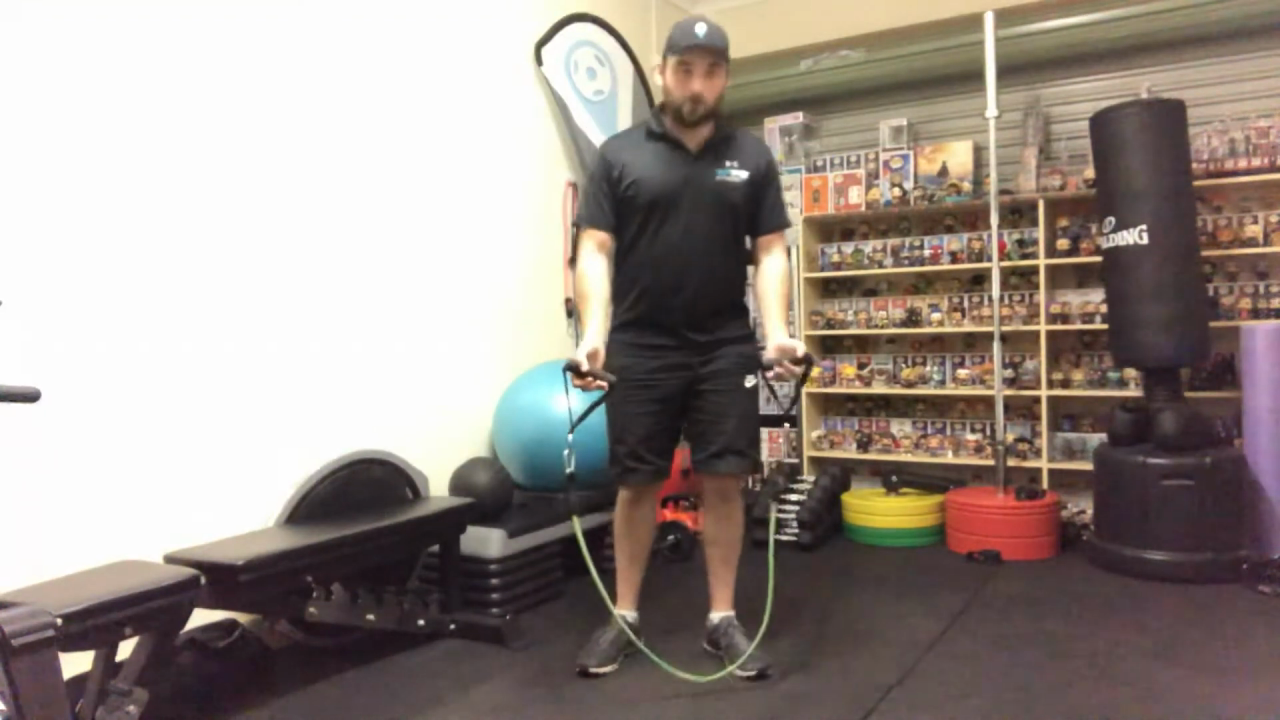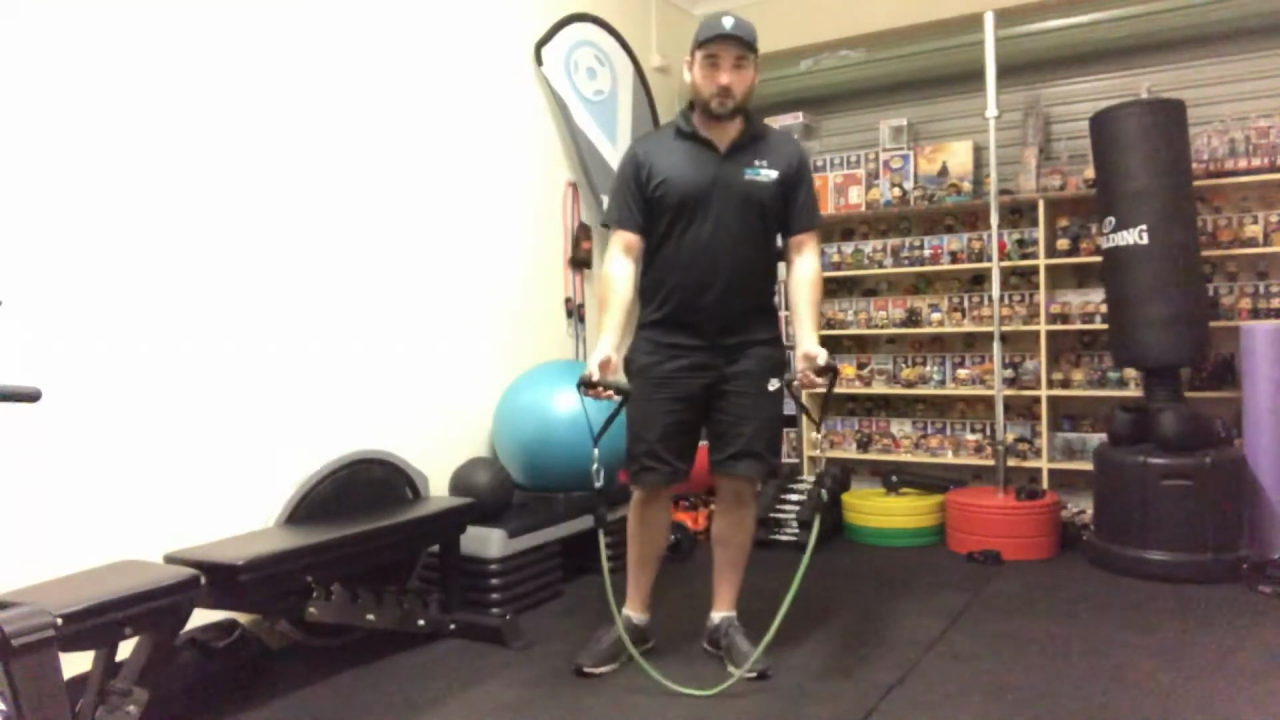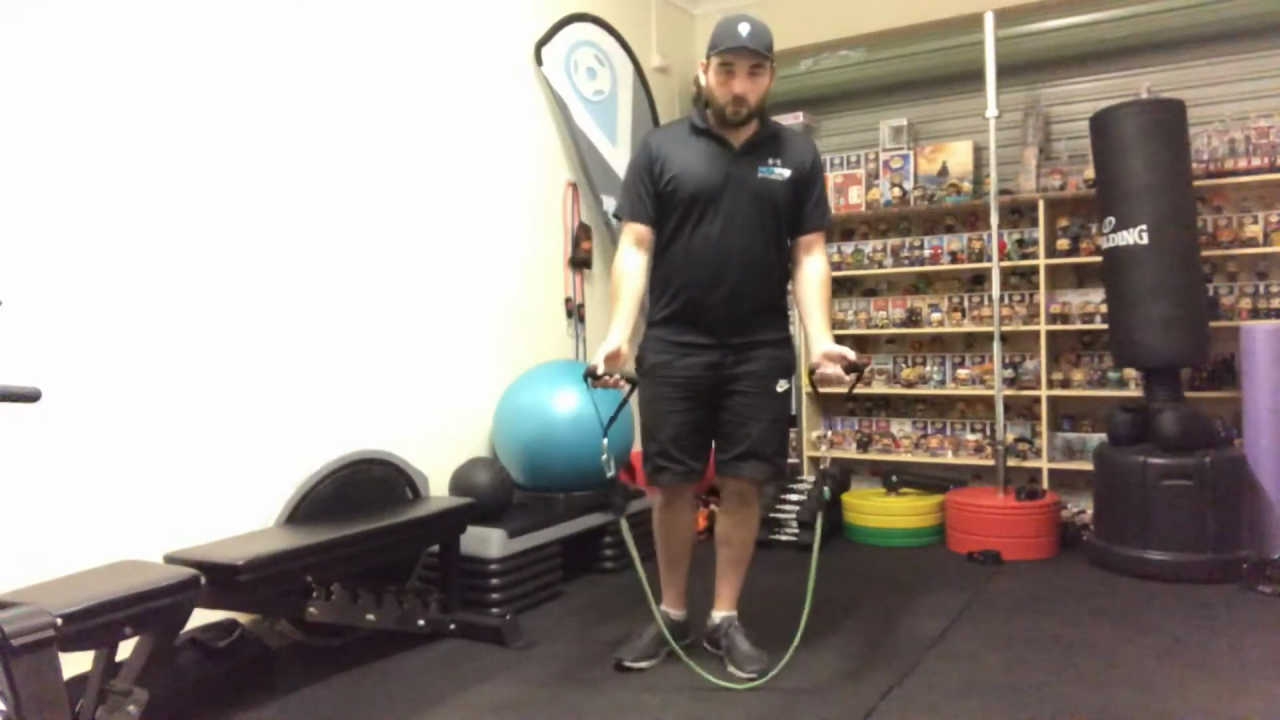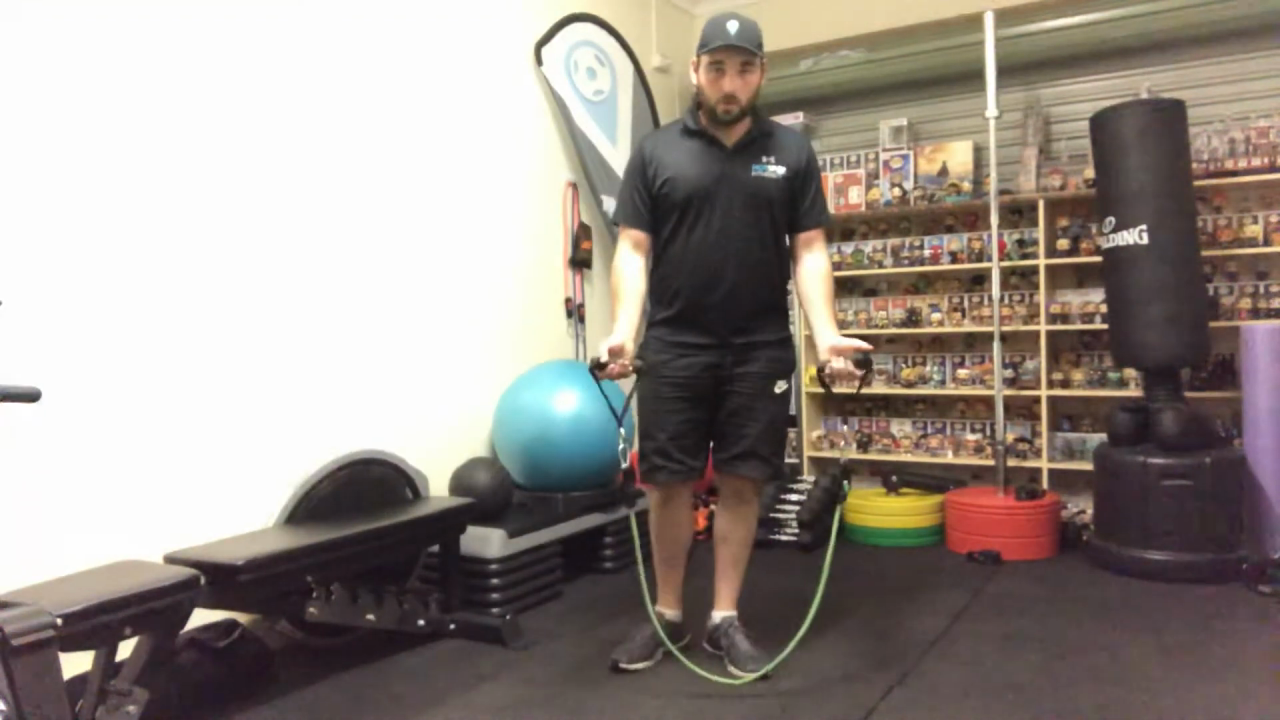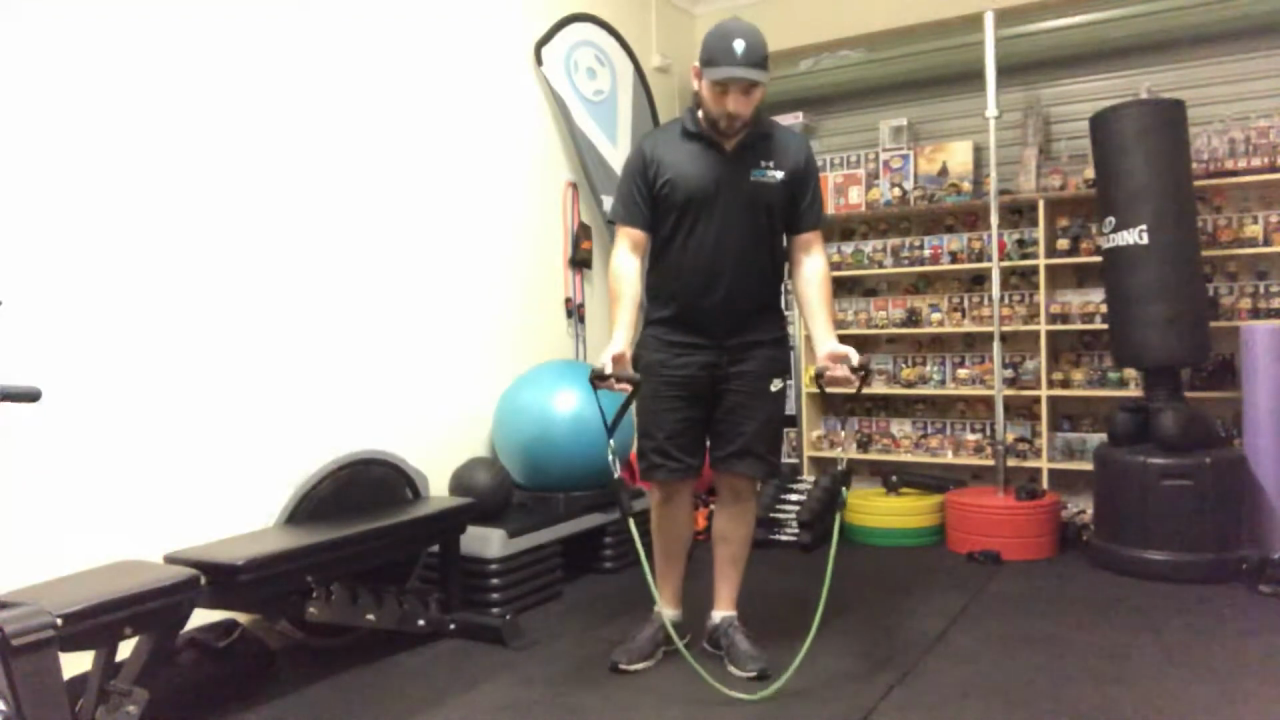
dt=0.3s
person 1, frame 1
left shoulder: (751, 157)
right shoulder: (620, 155)
left elbow: (770, 252)
right elbow: (595, 251)
left wrist: (776, 331)
right wrist: (592, 335)
left hip: (726, 349)
right hip: (641, 350)
left knee: (723, 482)
right knee: (637, 483)
left ankle: (723, 620)
right ankle: (624, 617)
person 1, frame 2
left shoulder: (783, 155)
right shoulder: (649, 155)
left elbow: (803, 252)
right elbow: (624, 253)
left wrist: (806, 337)
right wrist: (608, 342)
left hip: (751, 351)
right hip: (665, 349)
left knee: (738, 485)
right knee: (652, 484)
left ankle: (724, 621)
right ankle: (633, 618)
person 1, frame 3
left shoulder: (796, 155)
right shoulder: (661, 149)
left elbow: (809, 255)
right elbow: (635, 247)
left wrist: (820, 340)
right wrist: (619, 333)
left hip: (760, 350)
right hip: (675, 347)
left knee: (742, 484)
right knee: (671, 483)
left ankle: (725, 620)
right ankle: (671, 614)
person 1, frame 4
left shoulder: (791, 151)
right shoulder: (656, 152)
left elbow: (809, 251)
right elbow: (633, 250)
left wrist: (826, 334)
right wrist: (622, 330)
left hip: (760, 349)
right hip: (674, 347)
left knee: (740, 484)
right knee: (669, 484)
left ankle: (724, 620)
right ankle: (667, 615)
person 1, frame 5
left shoulder: (790, 153)
right shoulder: (655, 152)
left elbow: (807, 253)
right elbow: (629, 251)
left wrist: (825, 340)
right wrist: (619, 338)
left hip: (755, 349)
right hip: (672, 346)
left knee: (738, 482)
right knee: (670, 481)
left ankle: (725, 620)
right ankle: (667, 616)
